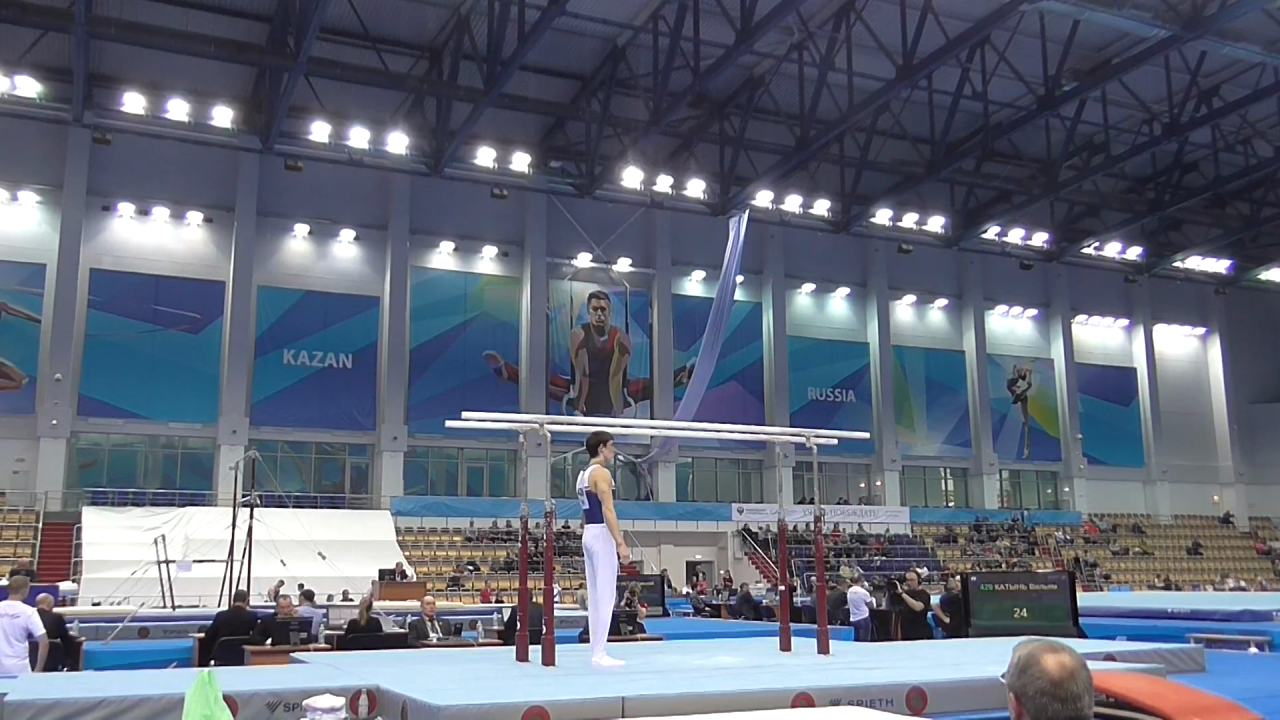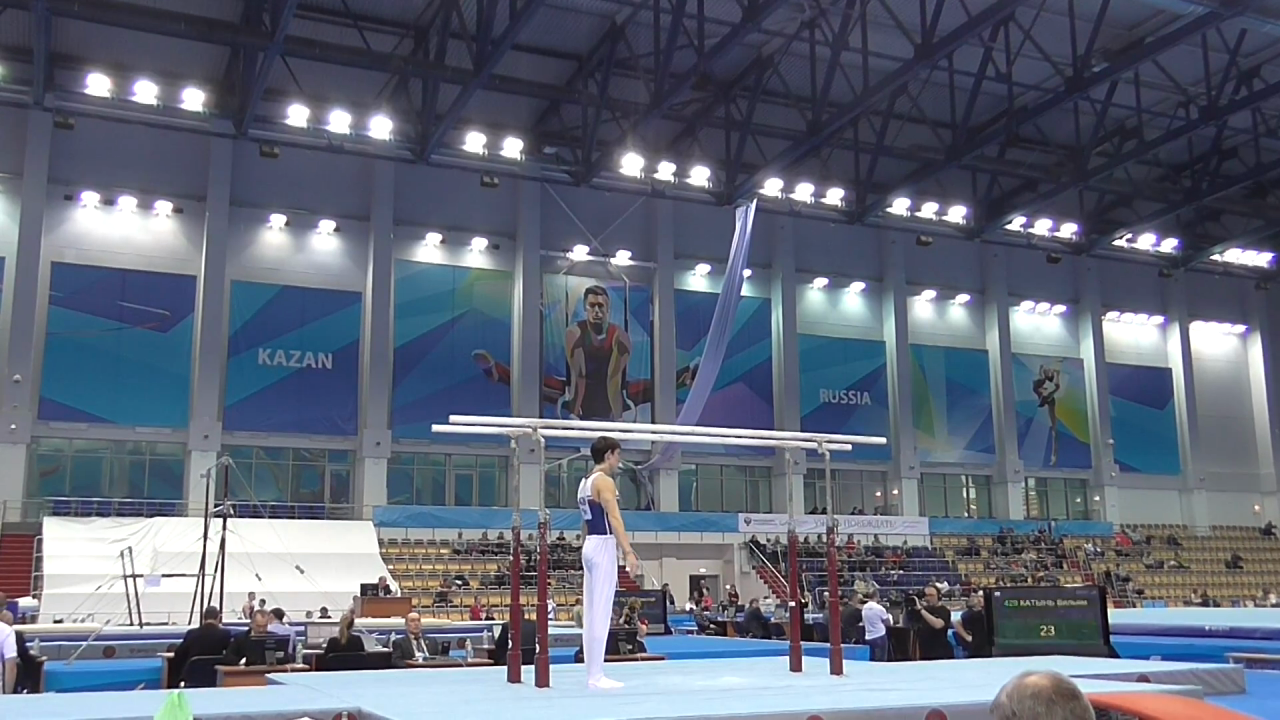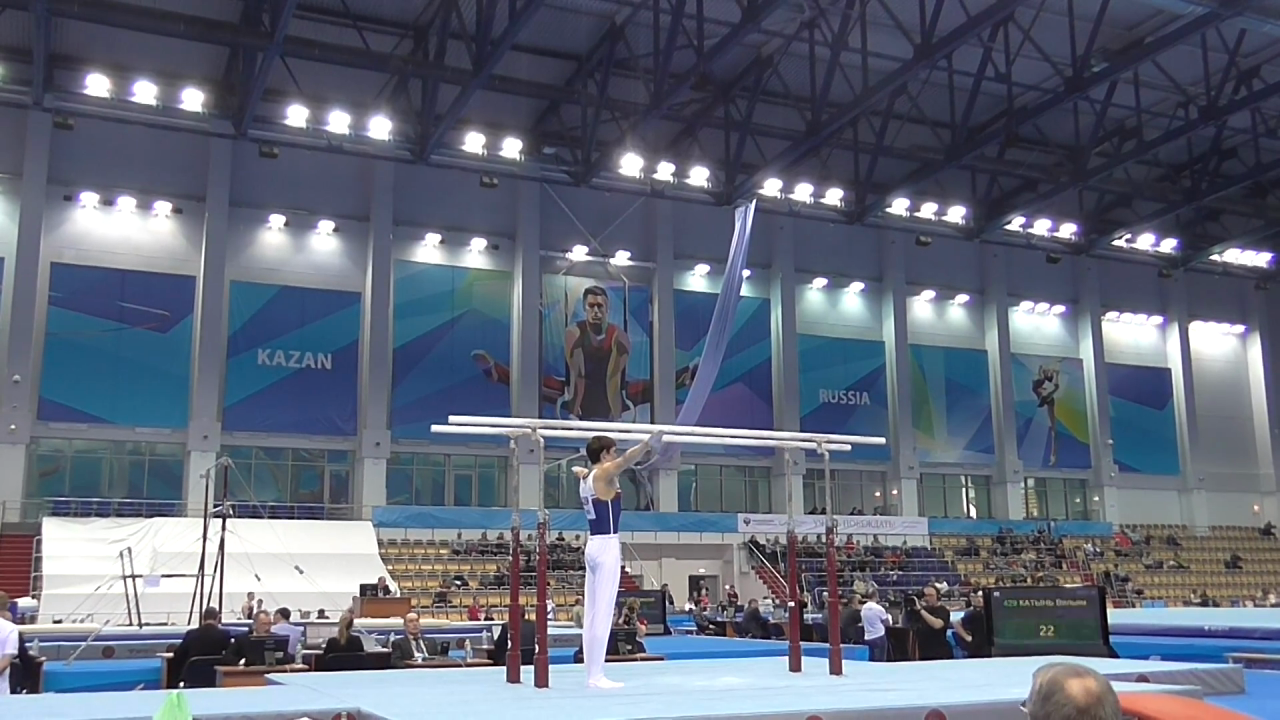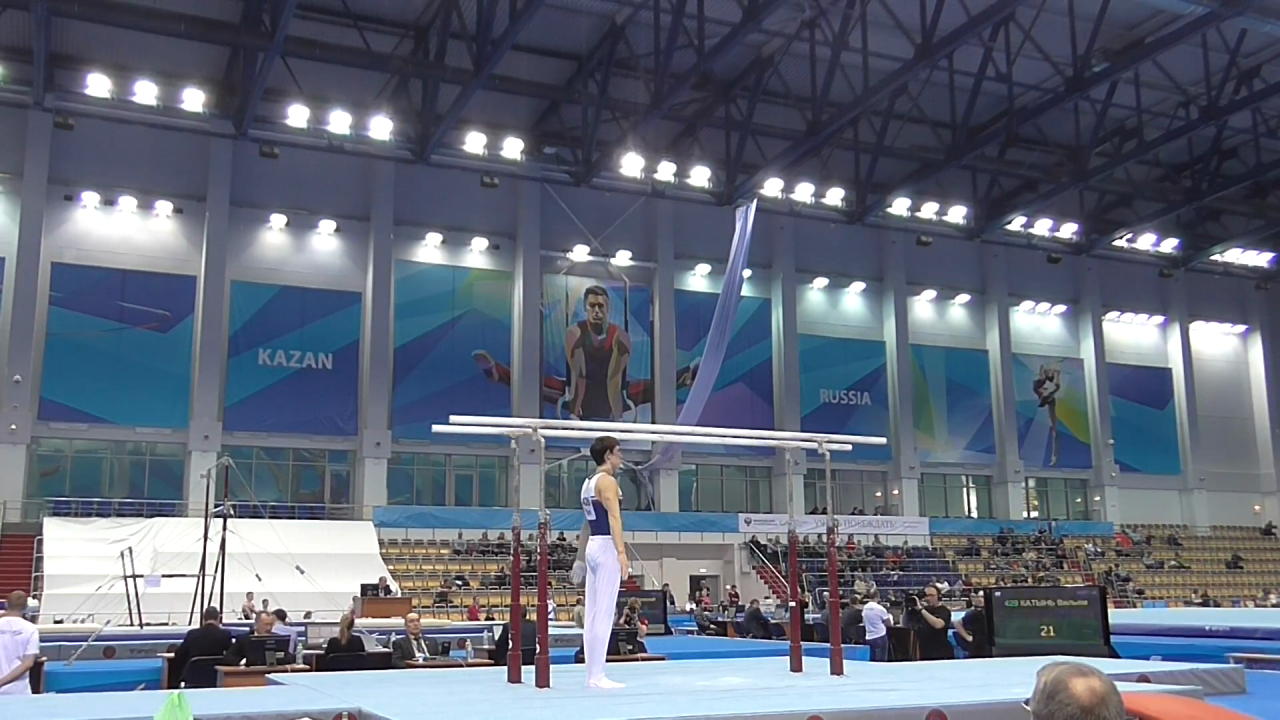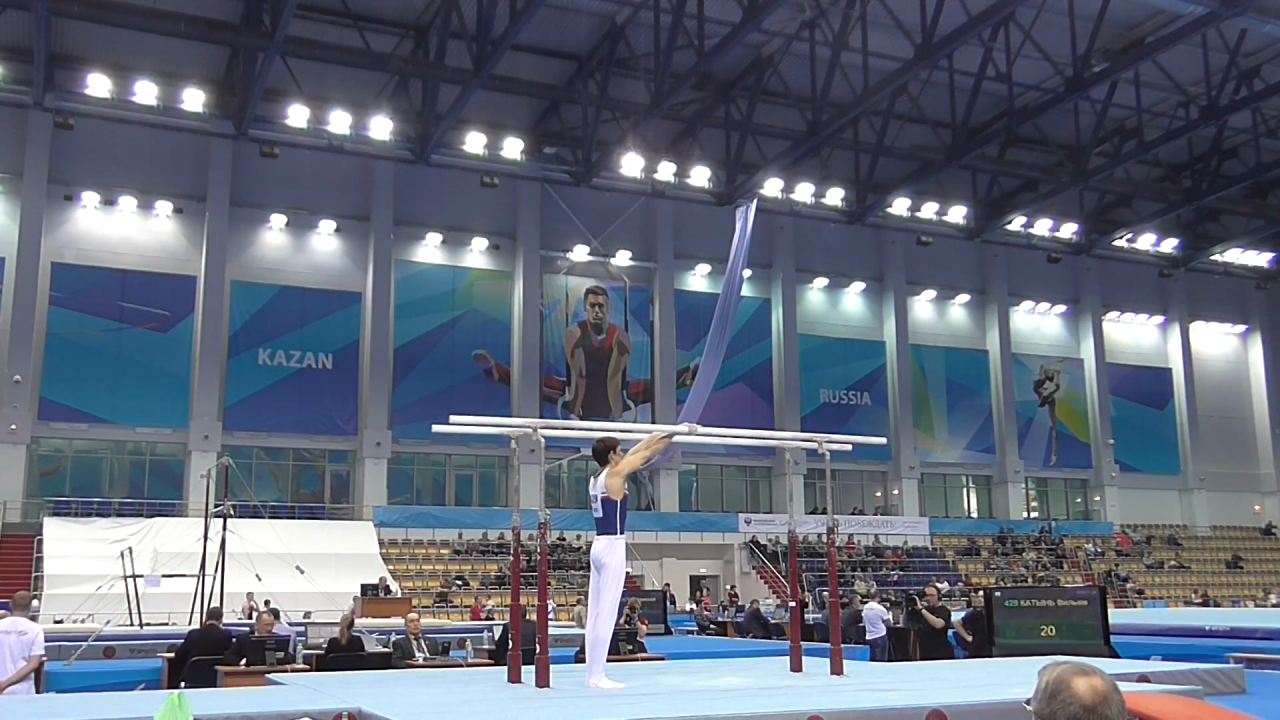
dt=1s
person 1, frame 1
left shoulder: (583, 475)
right shoulder: (602, 473)
right elbow: (608, 510)
right wrist: (621, 543)
left hip: (588, 534)
right hip: (601, 535)
left knee: (598, 597)
right knee: (605, 597)
left ankle: (598, 651)
right ankle: (599, 654)
person 1, frame 2
left shoulder: (586, 482)
right shoulder: (603, 480)
right elbow: (613, 517)
right wrist: (628, 551)
left hip: (590, 545)
right hip: (603, 546)
left knee: (593, 613)
right knee: (601, 613)
left ankle: (593, 672)
right ankle: (596, 676)
person 1, frame 3
left shoulder: (586, 477)
right shoulder: (603, 473)
right elbow: (626, 459)
left wrist: (579, 469)
right wrist: (647, 444)
left hip: (593, 545)
right hip: (607, 546)
left knee: (593, 613)
right knee: (603, 613)
left ankle: (592, 673)
right ankle: (597, 676)
person 1, frame 4
left shoulder: (589, 482)
right shoulder: (607, 480)
right elbow: (613, 516)
left wrist: (580, 558)
right wrist: (621, 552)
left hip: (592, 546)
right hip: (605, 546)
left knee: (594, 613)
right knee: (604, 614)
left ankle: (593, 673)
right ankle: (597, 676)
person 1, frame 5
left shoulder: (597, 478)
right shoulder: (614, 473)
left elbow: (637, 452)
right elbow: (647, 453)
left wrist: (662, 433)
right wrist: (674, 432)
left hip: (599, 546)
right hip: (613, 547)
left knee: (597, 613)
right knee: (606, 614)
left ankle: (594, 674)
right ankle: (597, 676)
